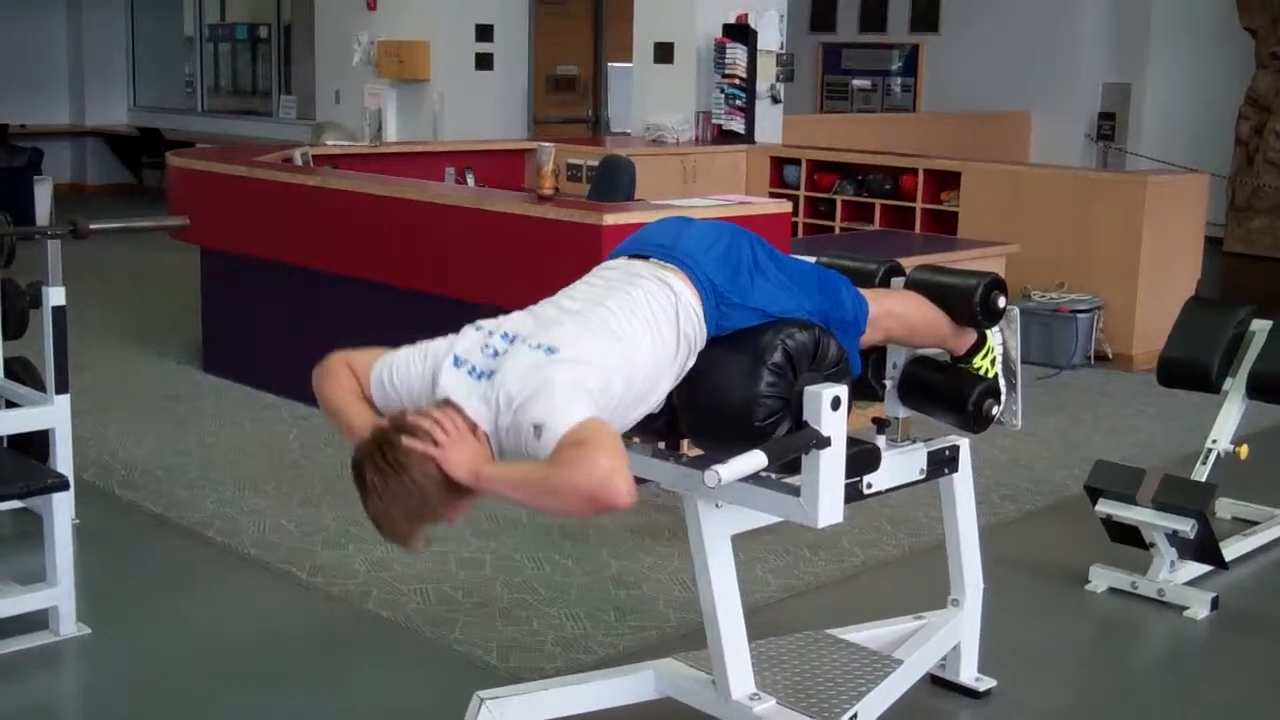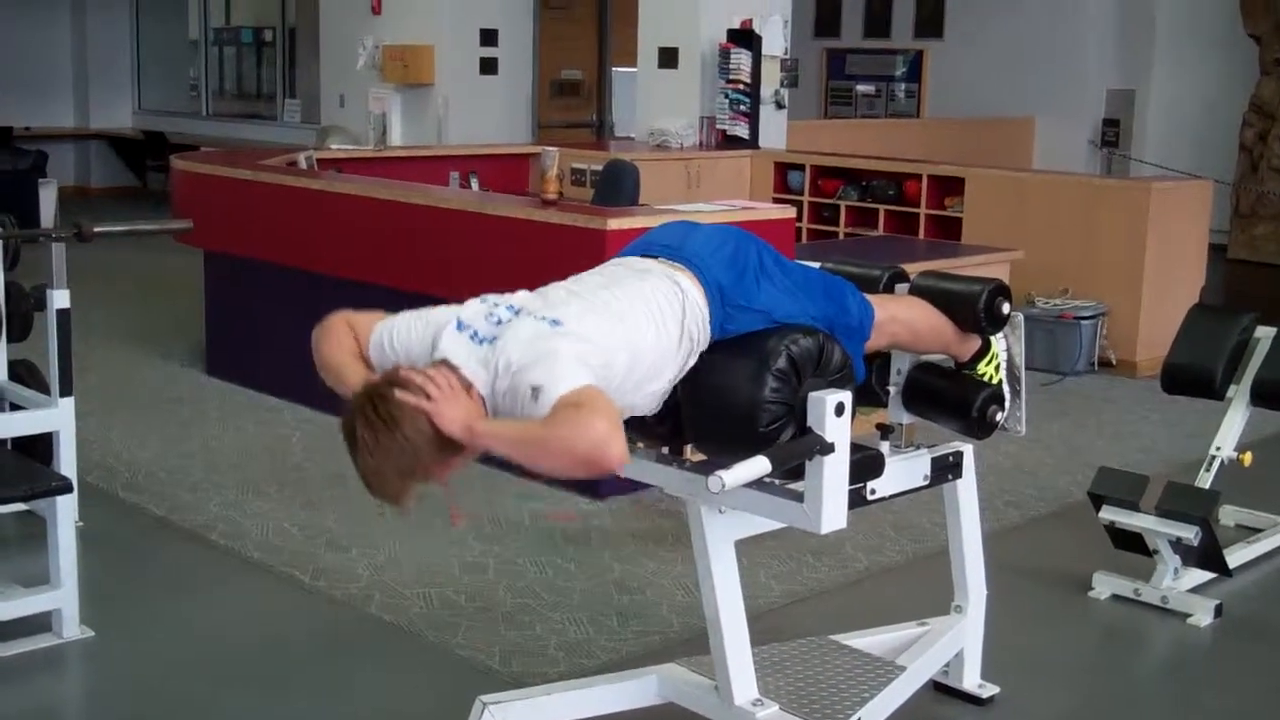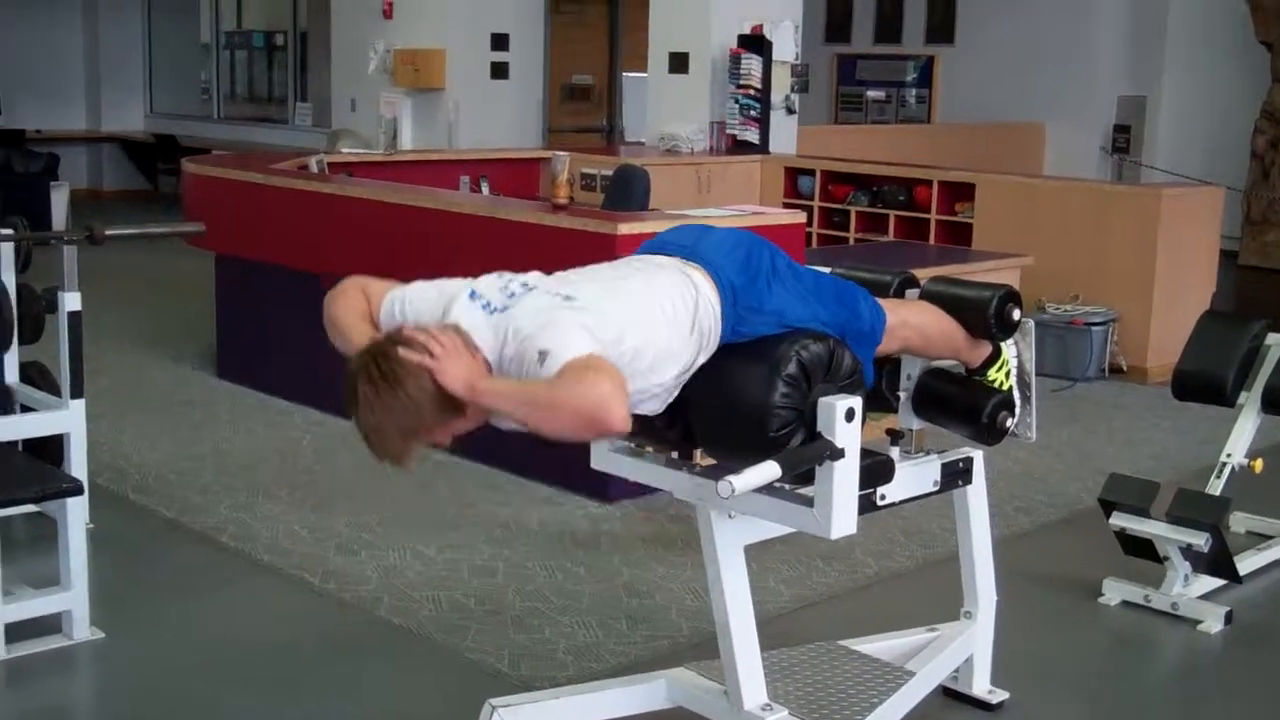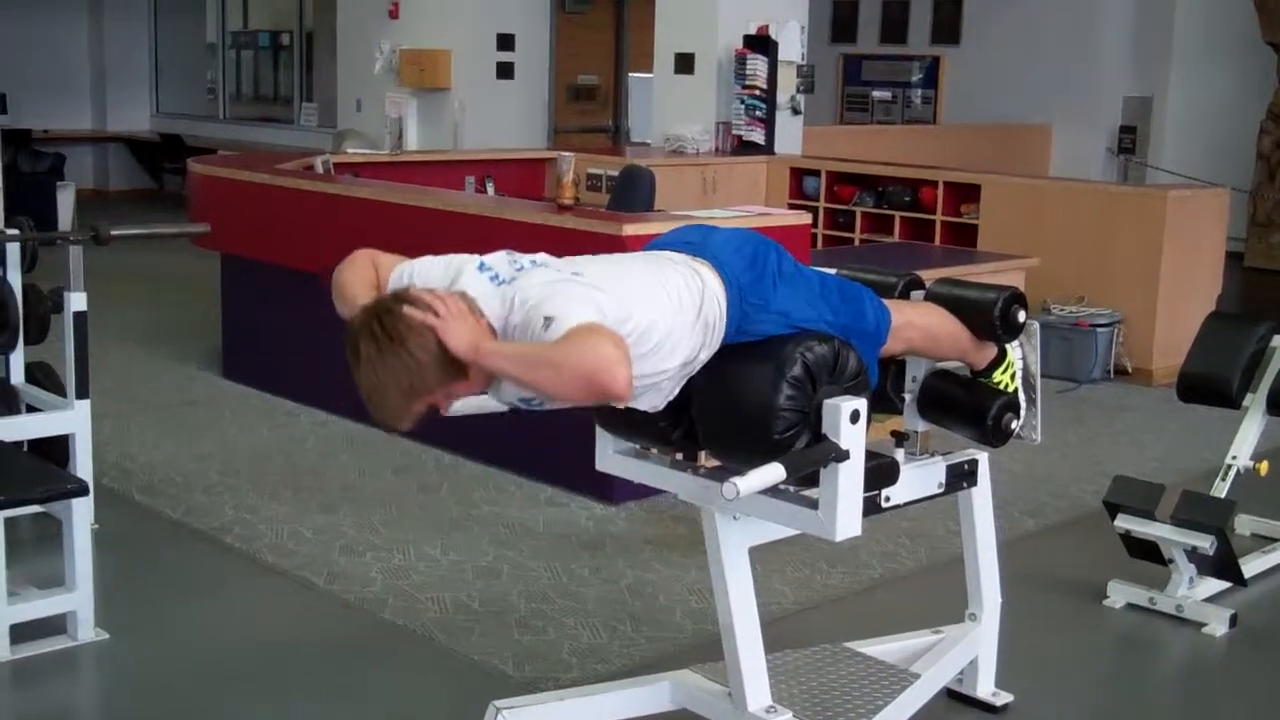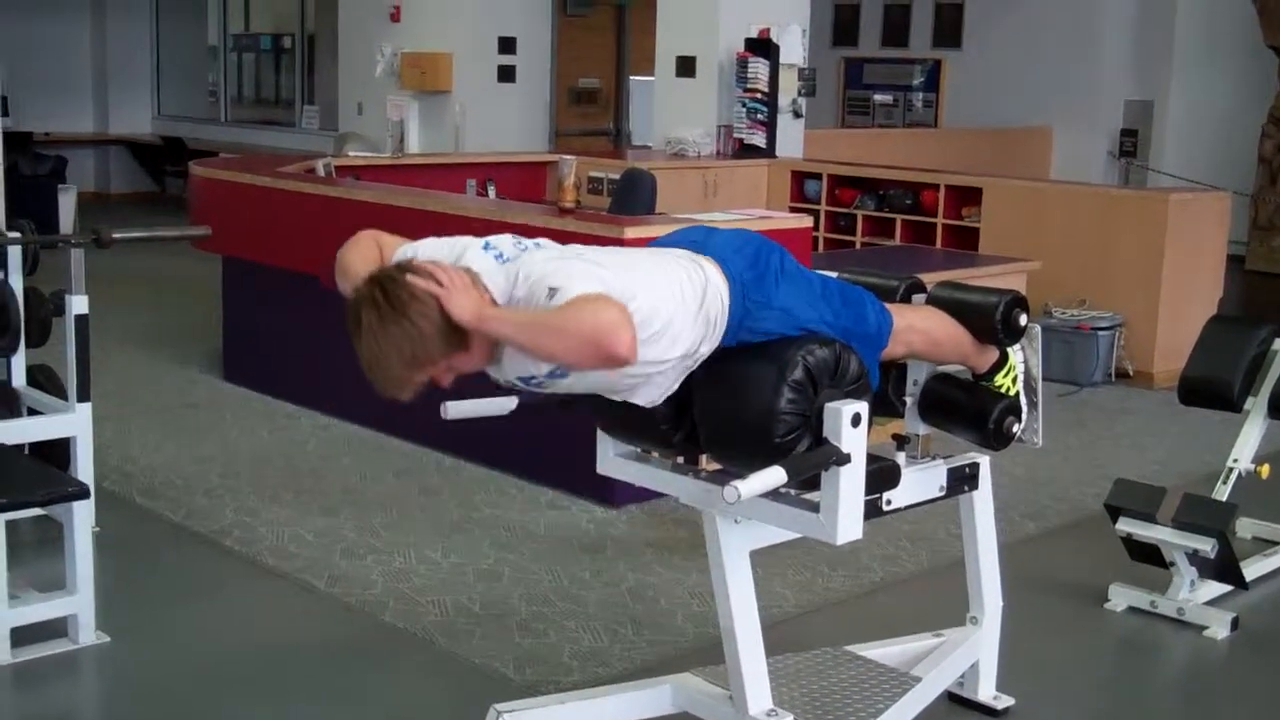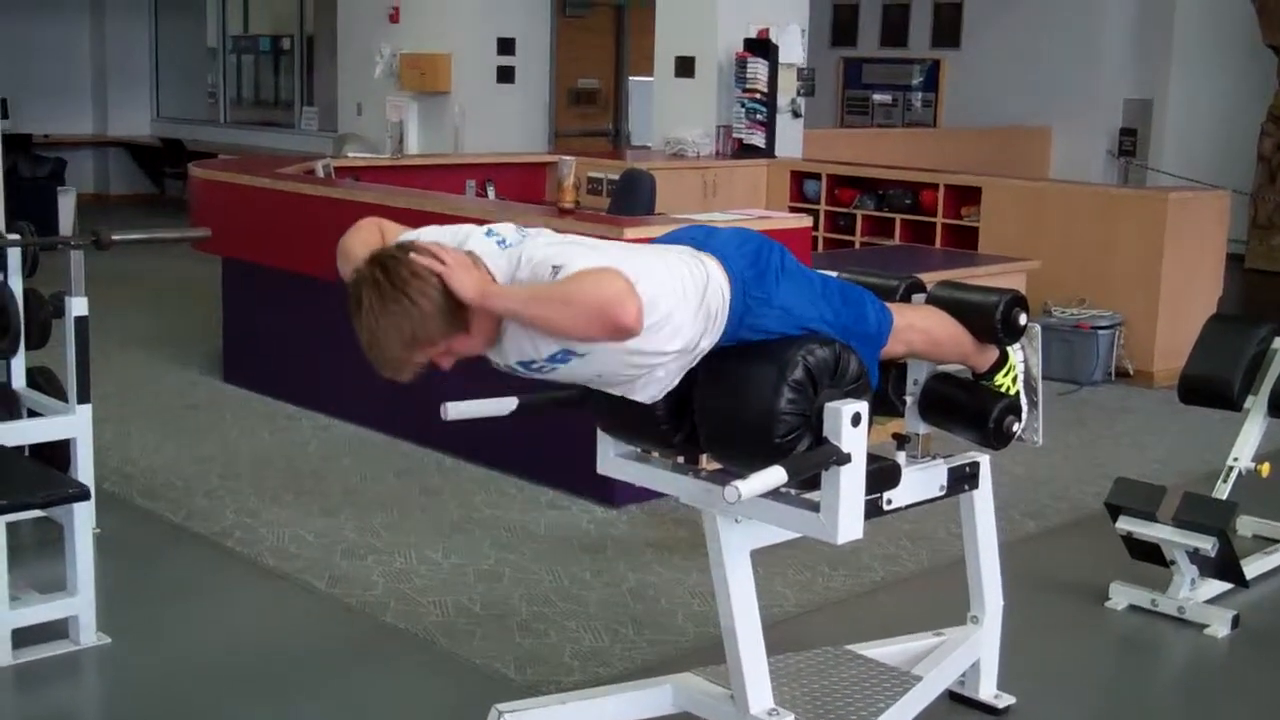
dt=0.1s
person 1, frame 1
left shoulder: (536, 402)
right shoulder: (442, 370)
left elbow: (610, 485)
right elbow: (333, 372)
left wrist: (486, 471)
right wrist: (380, 446)
left hip: (707, 285)
right hip: (641, 258)
left knee: (858, 320)
left ankle: (969, 343)
person 1, frame 2
left shoulder: (532, 371)
right shoulder: (435, 339)
left elbow: (605, 449)
right elbow: (334, 330)
left wrist: (478, 423)
right wrist: (369, 397)
left hip: (715, 288)
right hip: (651, 261)
left knee: (861, 326)
left ankle: (973, 349)
person 1, frame 3
left shoulder: (540, 343)
right shoulder: (449, 309)
left elbow: (606, 410)
right elbow: (347, 296)
left wrist: (483, 385)
right wrist: (376, 368)
left hip: (727, 287)
right hip: (665, 263)
left knee: (875, 331)
left ankle: (985, 357)
person 1, frame 4
left shoulder: (541, 314)
right shoulder: (446, 282)
left elbow: (610, 376)
right elbow: (355, 269)
left wrist: (484, 351)
right wrist: (379, 331)
left hip: (734, 287)
right hip: (675, 261)
left knee: (883, 333)
left ankle: (991, 360)
person 1, frame 5
left shoulder: (544, 292)
right shoulder: (451, 265)
left elbow: (612, 341)
right elbow: (361, 249)
left wrist: (485, 319)
right wrist: (385, 320)
left hip: (737, 284)
right hip: (678, 260)
left knee: (886, 335)
left ankle: (992, 363)
person 1, frame 6
left shoulder: (543, 270)
right shoulder: (448, 254)
left elbow: (619, 311)
right elbow: (362, 237)
left wrist: (490, 298)
right wrist: (379, 296)
left hip: (737, 286)
right hip: (680, 261)
left knee: (884, 335)
left ankle: (993, 360)
